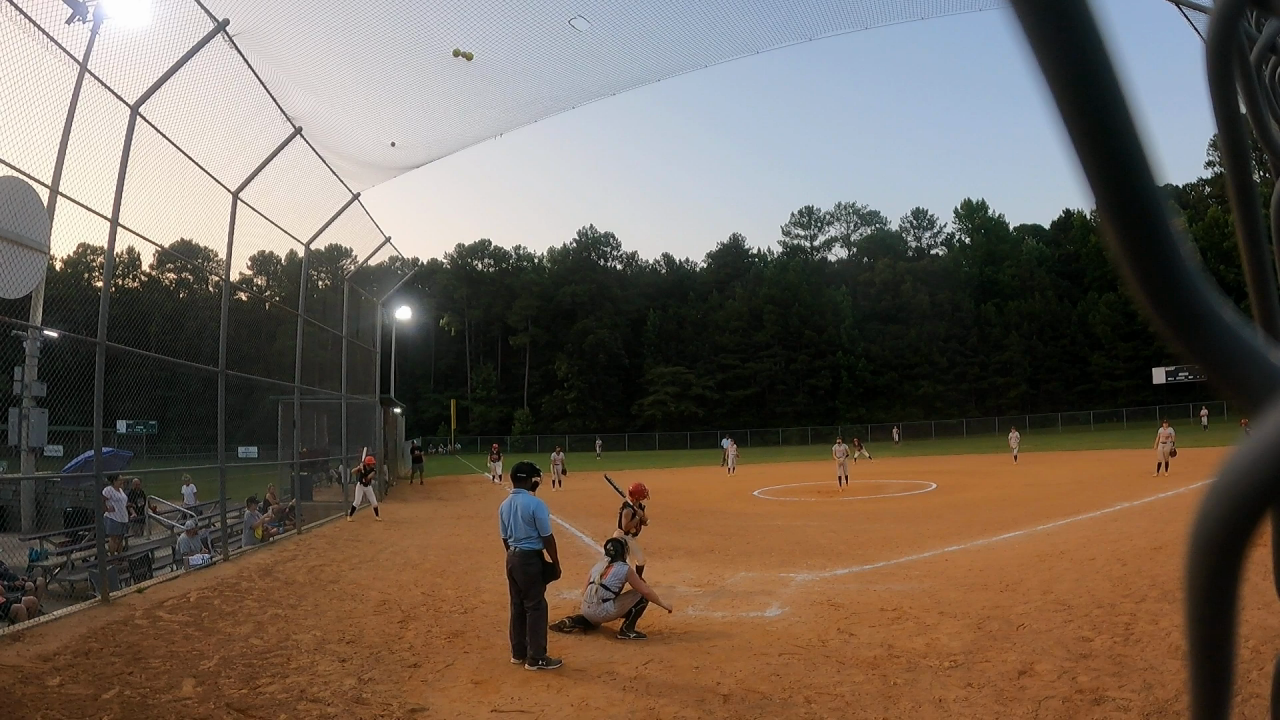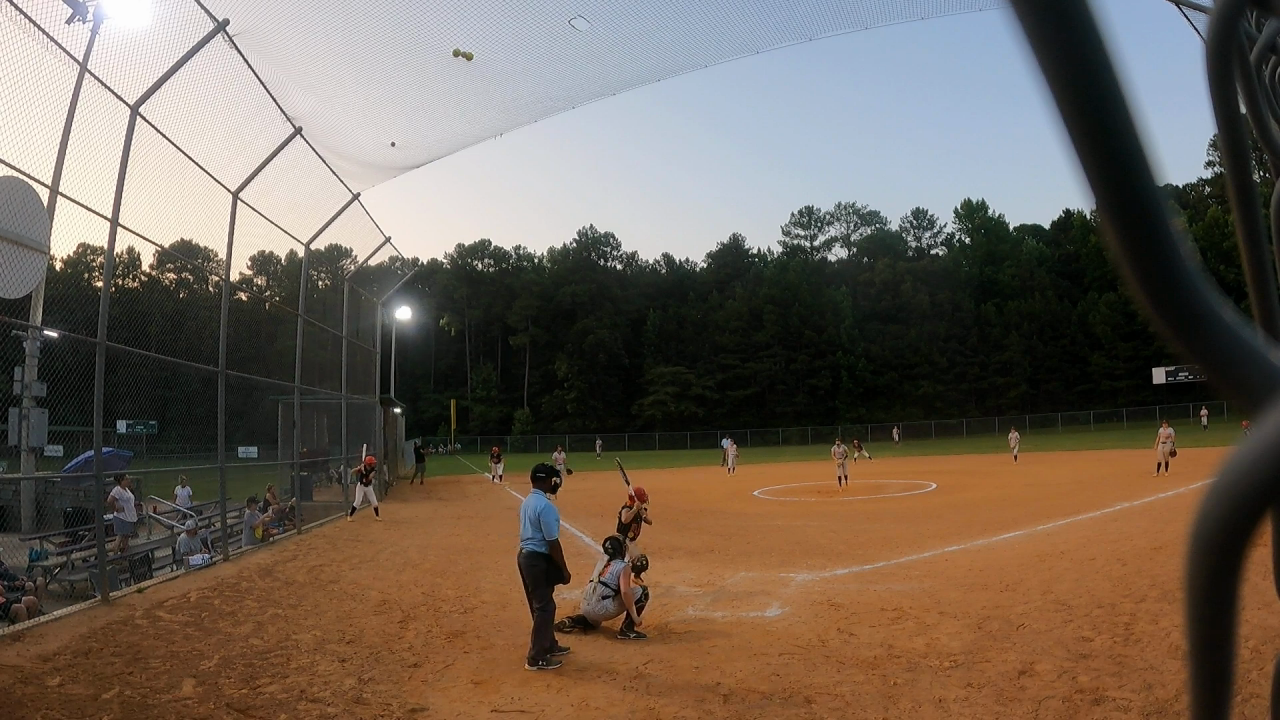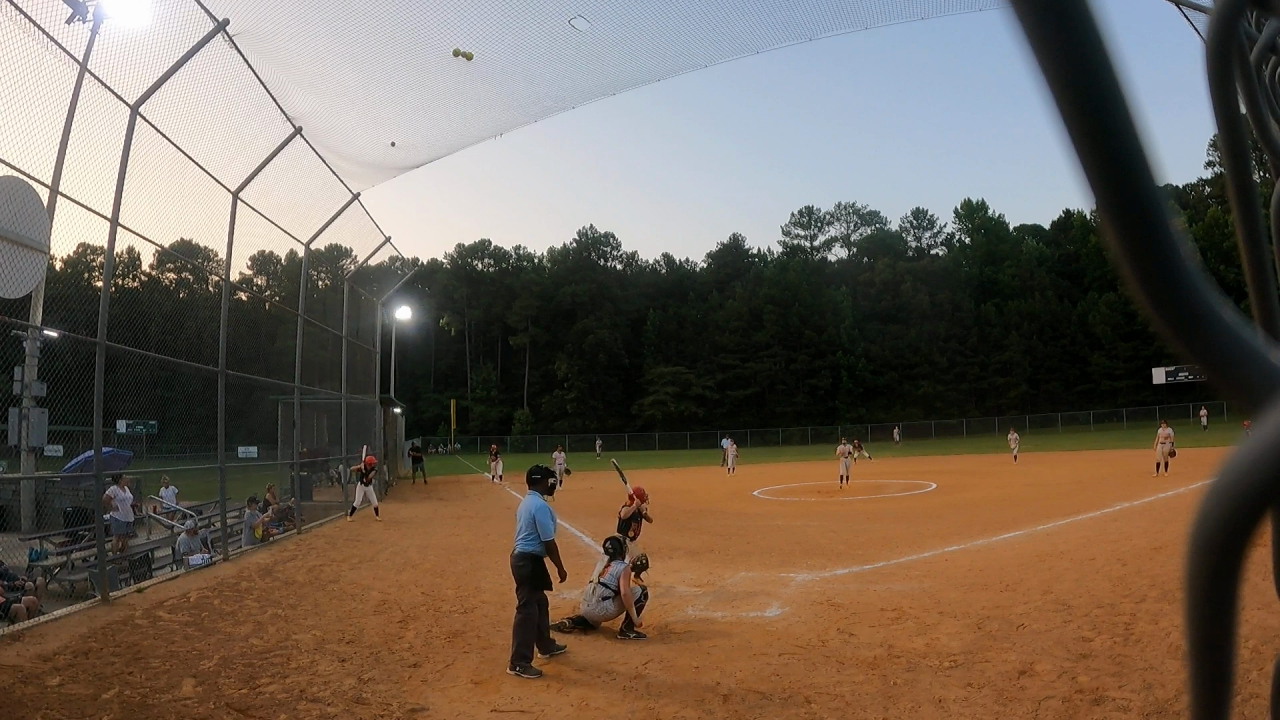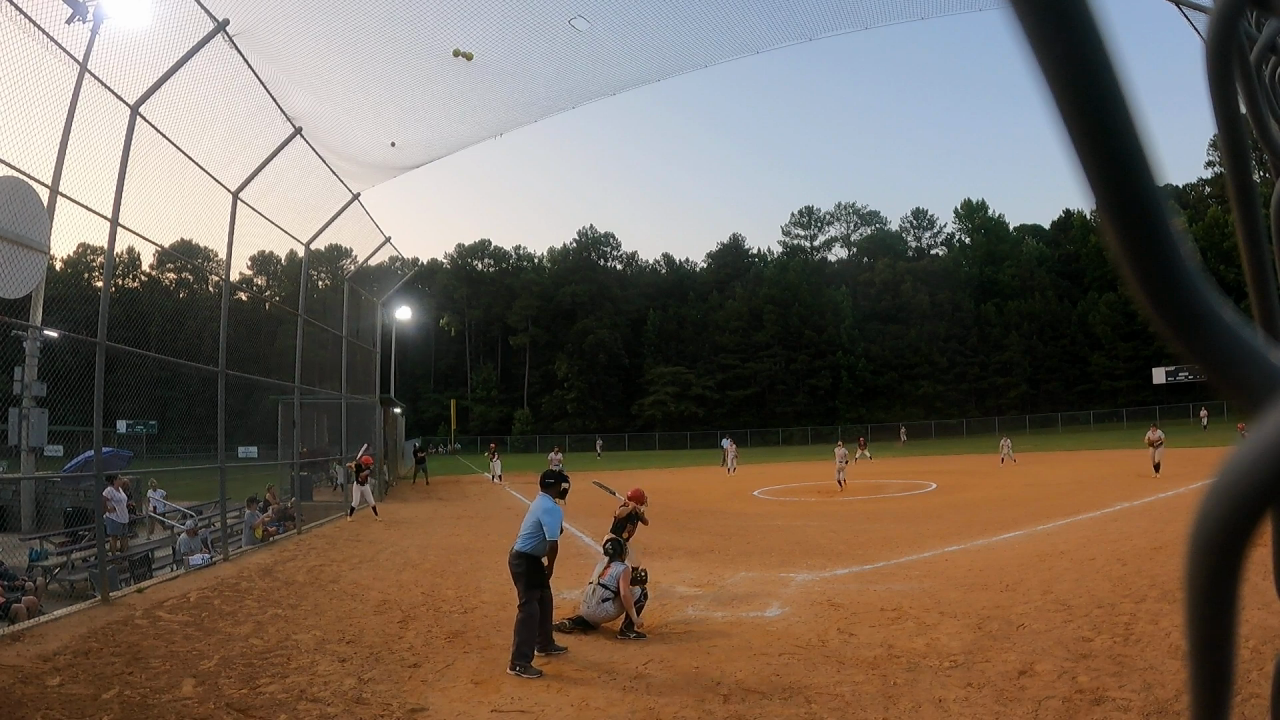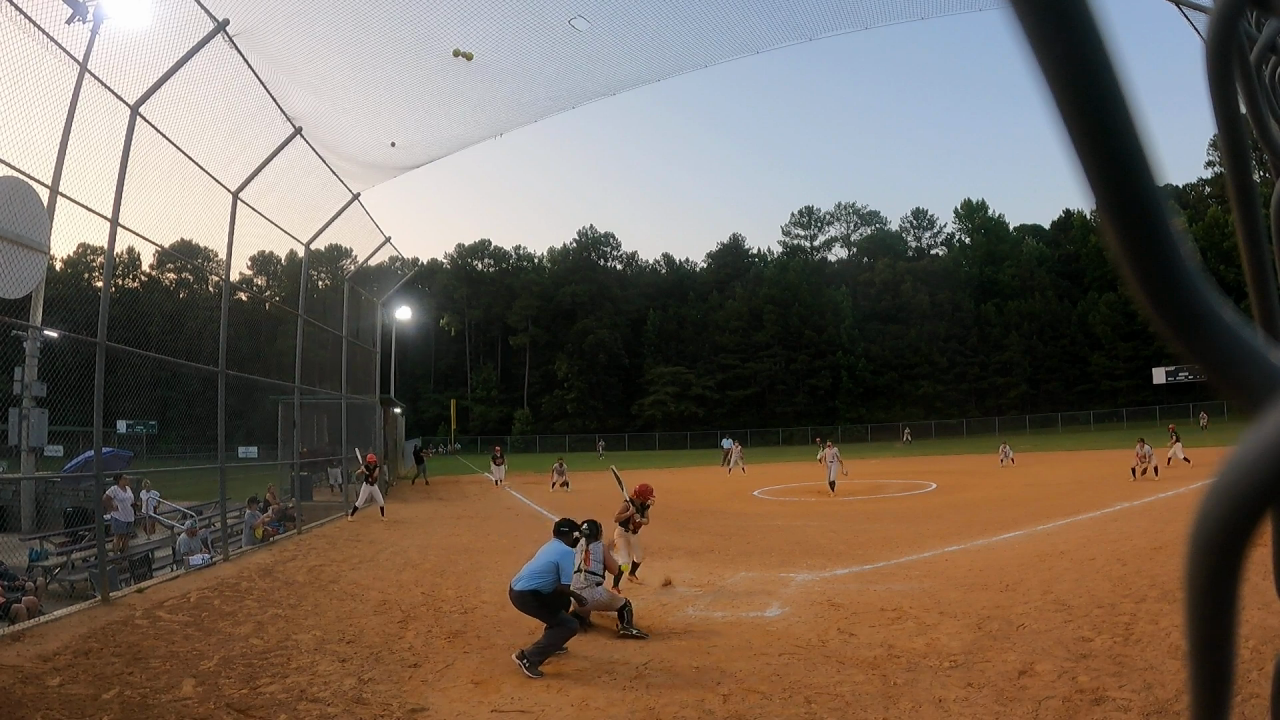
dt=1s
person 1, frame 1
left shoulder: (504, 505)
right shoulder: (535, 504)
left elbow: (505, 538)
right elbow: (547, 537)
right wrist: (555, 563)
left hip: (512, 558)
right hip: (530, 559)
left knee: (517, 606)
right knee: (536, 607)
left ankle: (519, 652)
right ankle: (536, 658)
person 1, frame 2
left shoulder: (527, 502)
right shoulder: (546, 506)
right elbow: (552, 542)
right wrist: (564, 569)
left hip: (525, 556)
right hip: (538, 560)
left knee: (540, 606)
right knee: (544, 607)
left ankle: (548, 646)
right ankle: (536, 658)
person 1, frame 3
left shoulder: (526, 502)
right shoulder: (541, 506)
right elbow: (549, 542)
right wrist: (560, 568)
left hip: (523, 557)
right hip: (529, 561)
left knee: (540, 603)
right knee: (527, 610)
left ankle: (546, 645)
right ankle: (518, 663)
person 1, frame 4
left shoulder: (540, 502)
right shoulder: (551, 508)
right elbow: (552, 543)
right wrist: (550, 567)
left hip: (527, 557)
right hip: (525, 560)
left knee: (544, 600)
right knee: (529, 609)
left ankle: (544, 644)
right ankle: (519, 663)
person 1, frame 5
left shoulder: (548, 547)
right shoulder: (566, 552)
right elbow: (564, 588)
left wrist: (573, 595)
left hip: (518, 591)
right hip: (527, 596)
left knee: (563, 602)
right knee: (570, 626)
left ankle: (550, 643)
right ankle: (528, 657)
